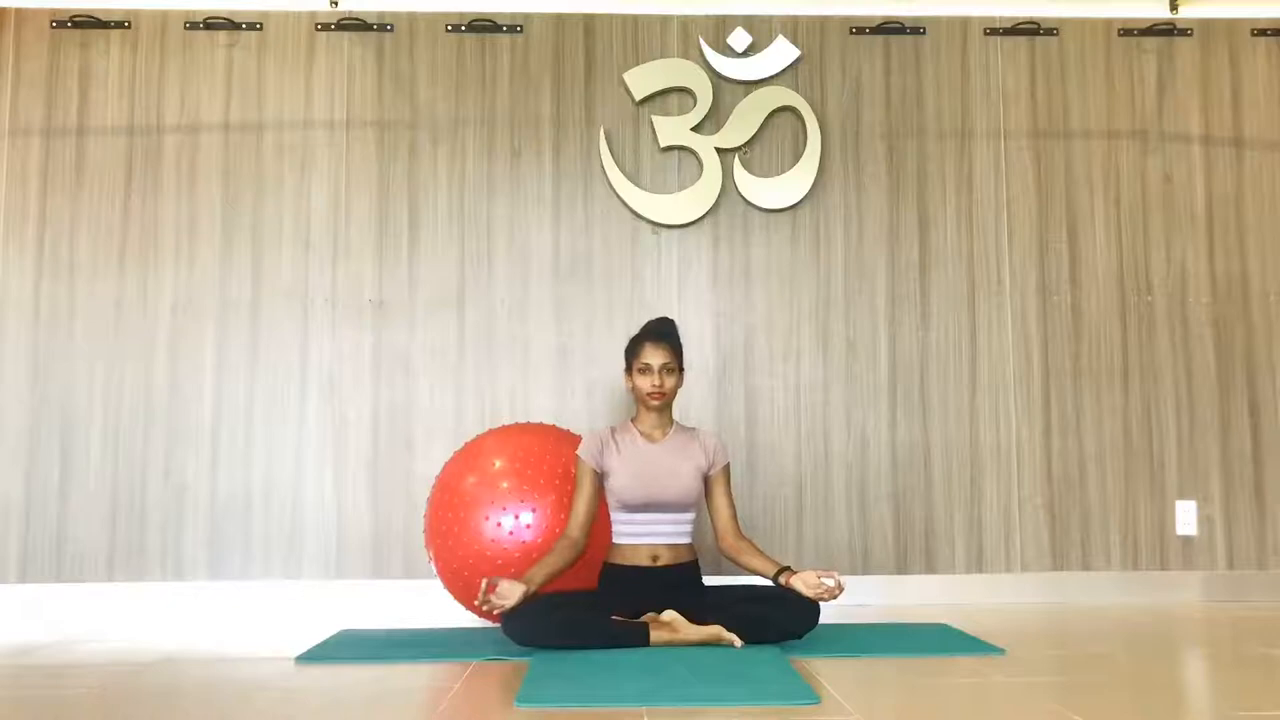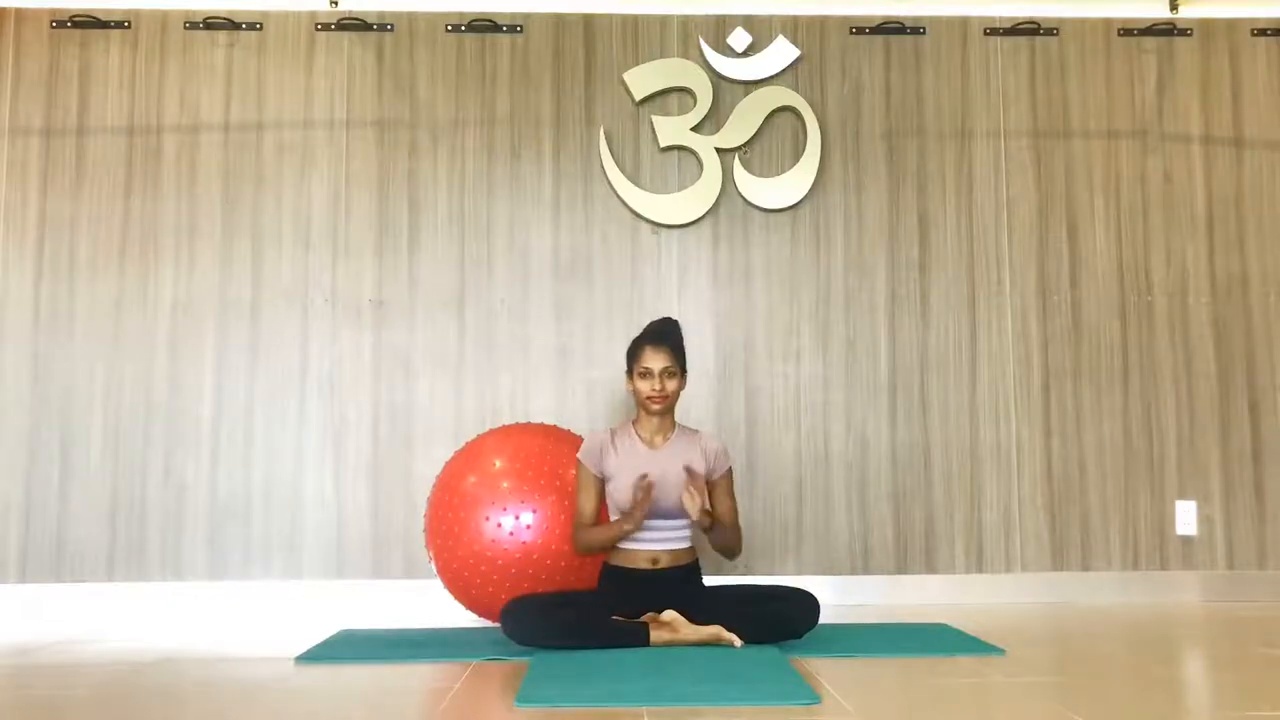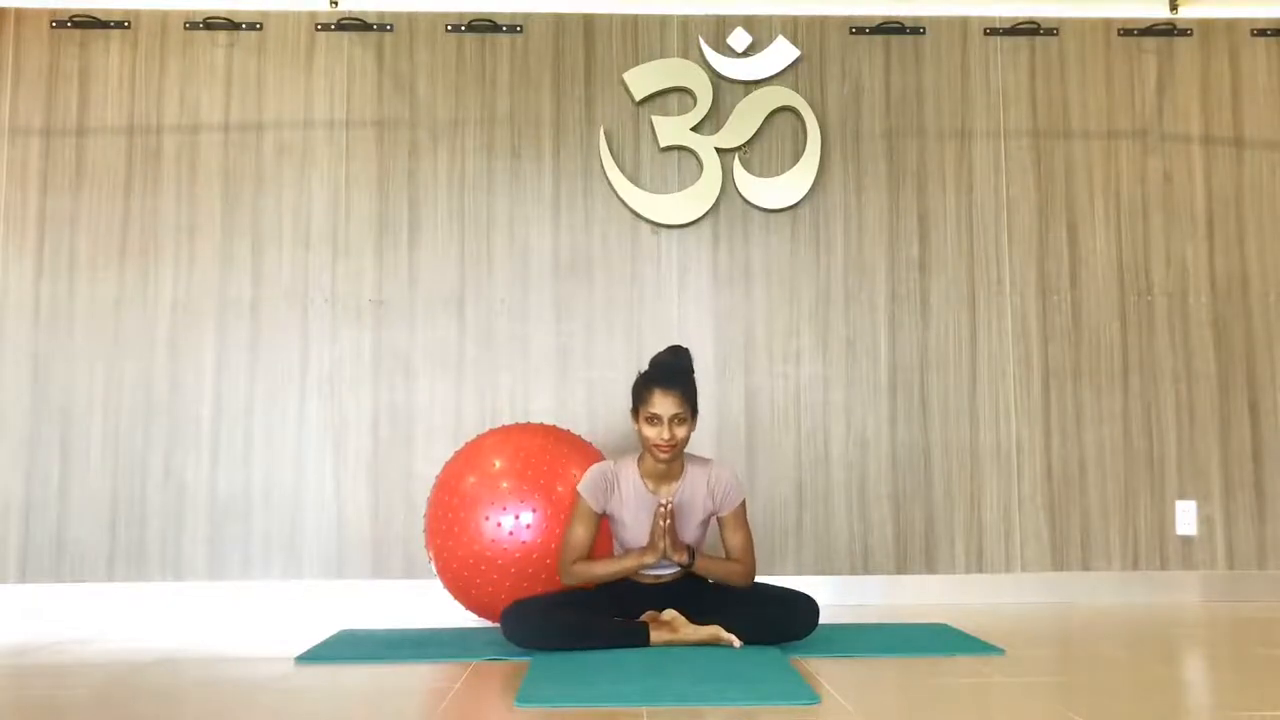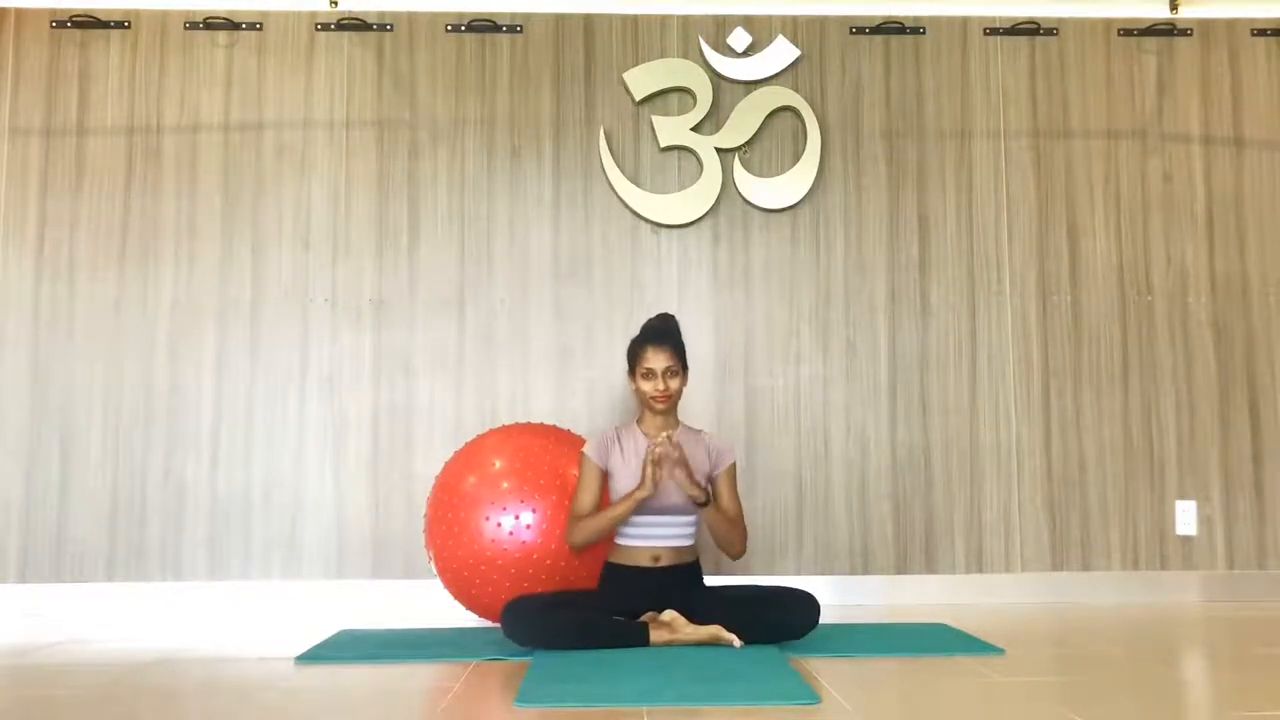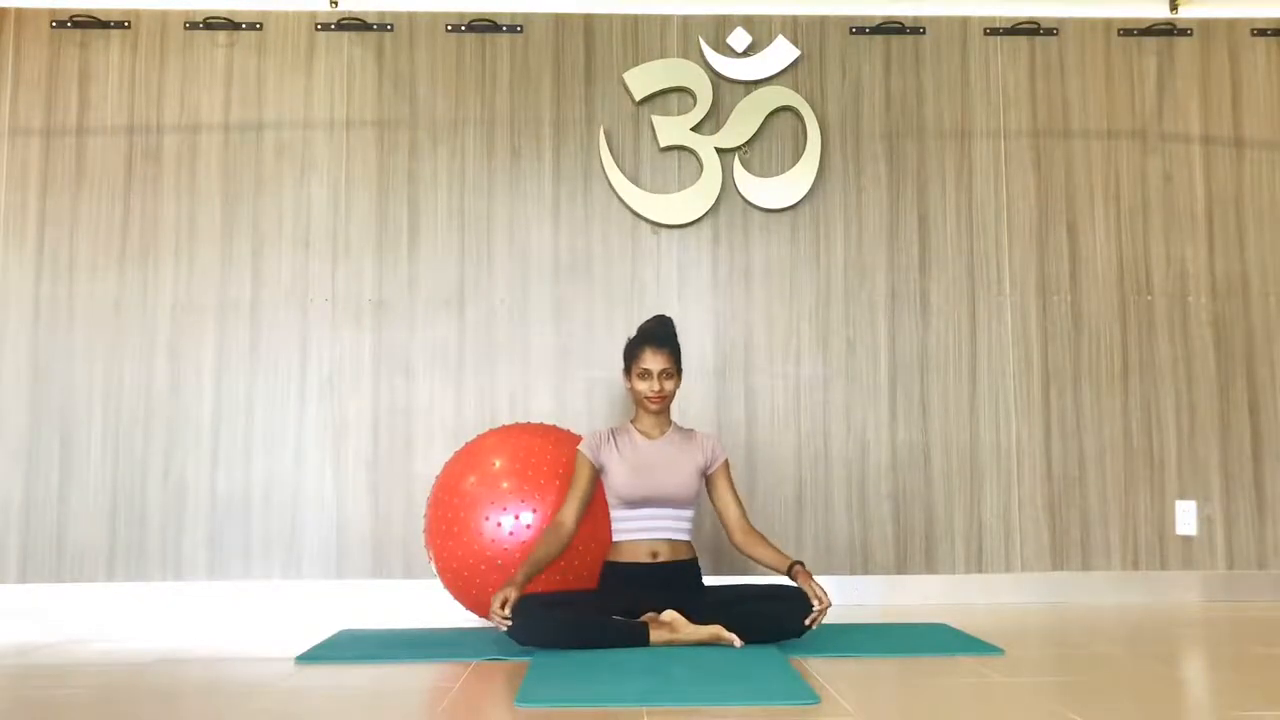
dt=1s
person 1, frame 1
left shoulder: (705, 446)
right shoulder: (600, 445)
left elbow: (729, 537)
right elbow: (574, 537)
left wrist: (787, 576)
right wrist: (525, 585)
left hip: (686, 588)
right hip: (619, 588)
left knee: (800, 609)
right knee: (520, 619)
right ankle: (680, 633)
person 1, frame 2
left shoulder: (708, 448)
right shoulder: (600, 445)
left elbow: (732, 547)
right elbow: (582, 539)
left wrist: (705, 519)
right wrist: (631, 520)
left hip: (686, 588)
right hip: (619, 589)
left knee: (802, 608)
right knee: (517, 617)
right ankle: (673, 633)
person 1, frame 3
left shoulder: (719, 481)
right shoulder: (603, 478)
left elbow: (744, 573)
right elbow: (570, 570)
left wrist: (683, 554)
right wrist: (646, 555)
left hip: (690, 594)
right hip: (621, 595)
left knee: (801, 611)
right knee: (518, 621)
right ankle: (667, 632)
person 1, frame 4
left shoulder: (710, 449)
right shoulder: (606, 445)
left elbow: (736, 547)
right elbow: (576, 536)
left wrist: (698, 491)
right wrist: (642, 490)
left hip: (686, 588)
right hip: (620, 588)
left knee: (802, 609)
right knee: (518, 617)
right ankle: (668, 633)
person 1, frame 5
left shoulder: (704, 447)
right shoulder: (600, 444)
left elbow: (740, 530)
right elbow: (565, 524)
left wrist: (795, 569)
right wrist: (519, 578)
left hip: (685, 586)
right hip: (620, 587)
left knee: (799, 606)
right knee: (522, 617)
left ankle: (633, 629)
right ankle: (672, 633)
